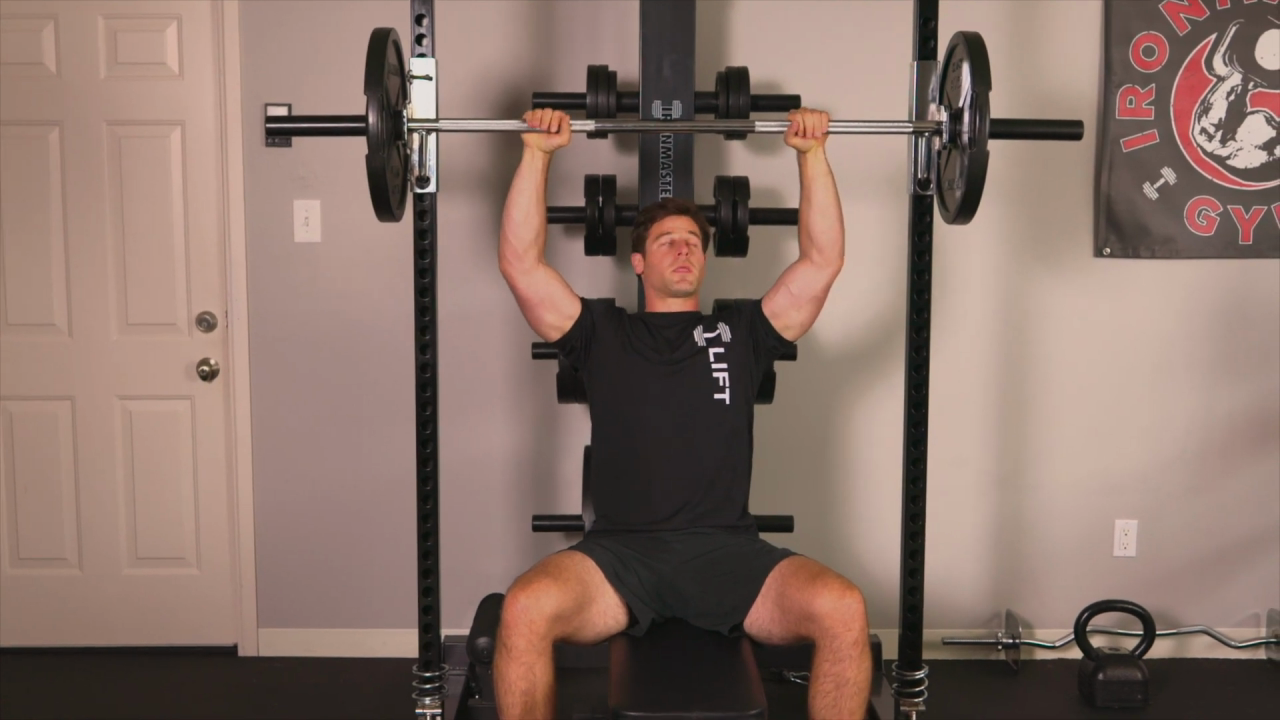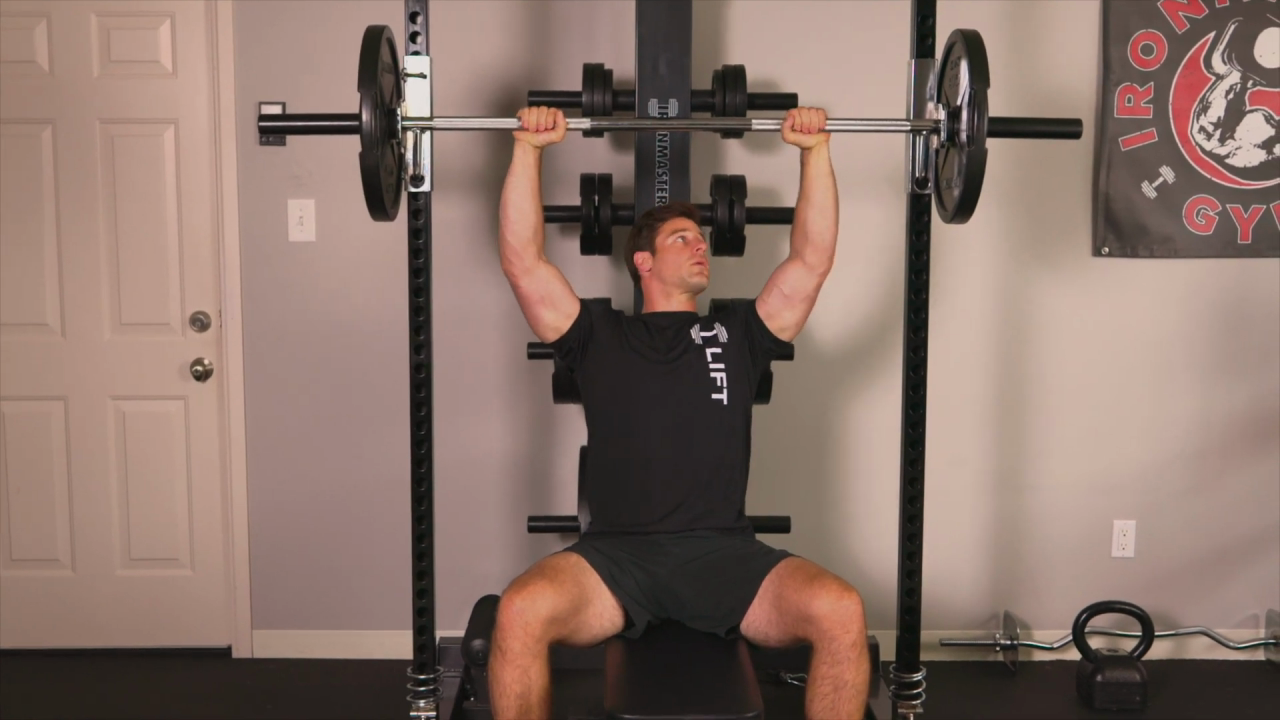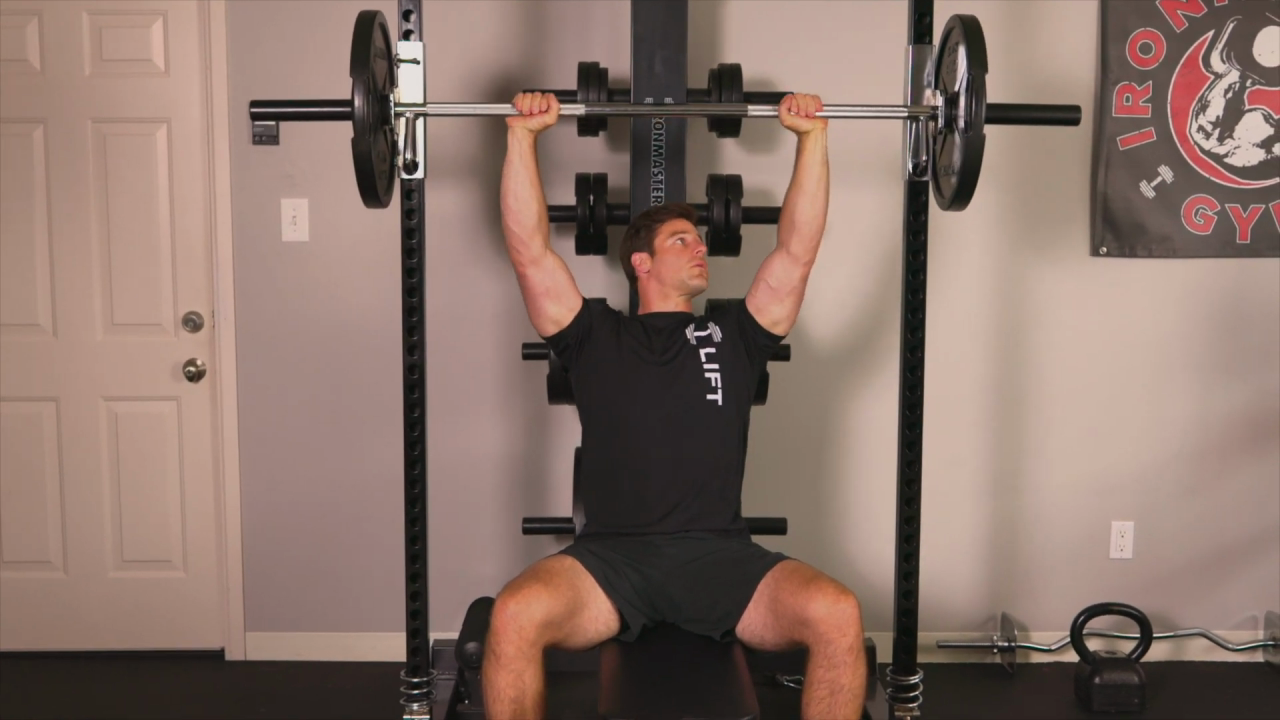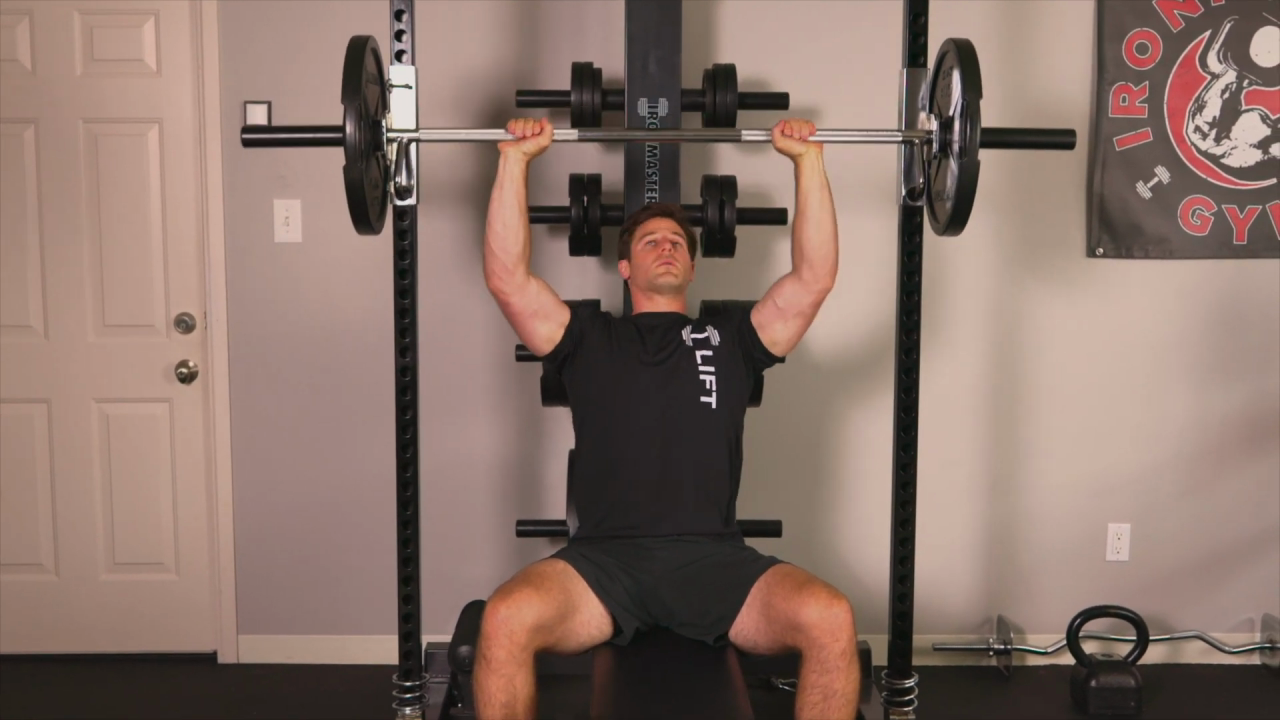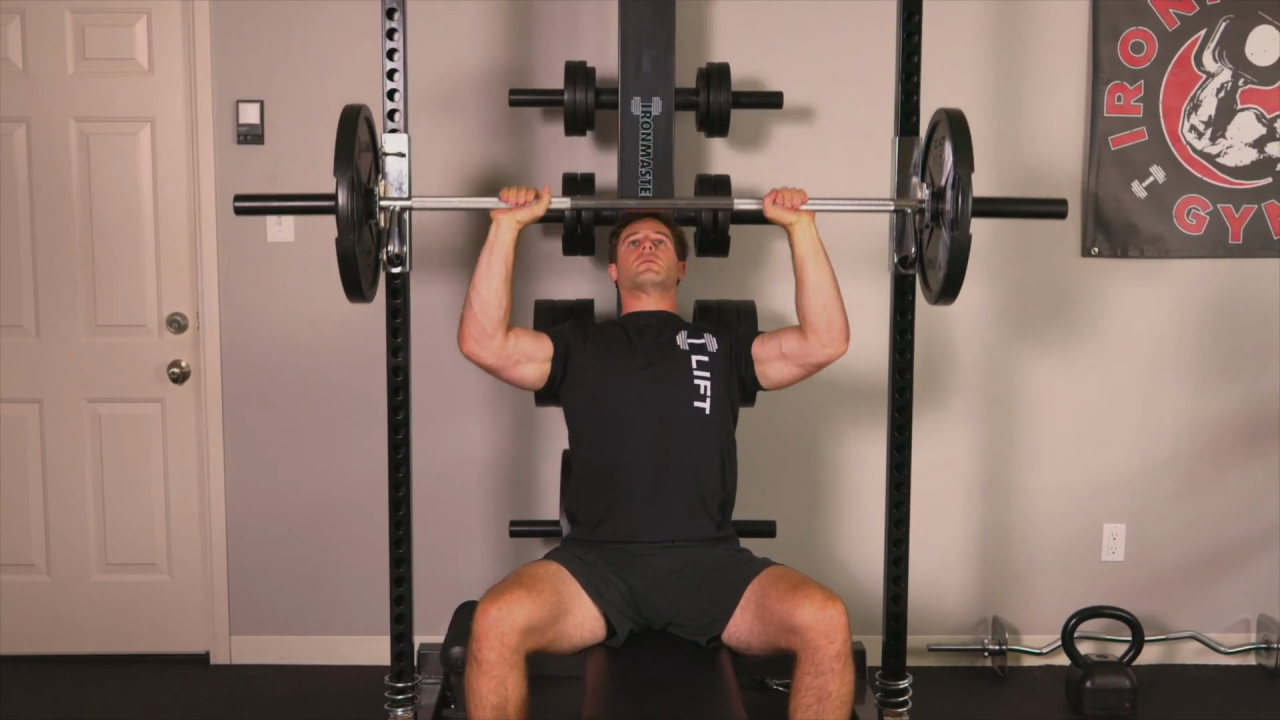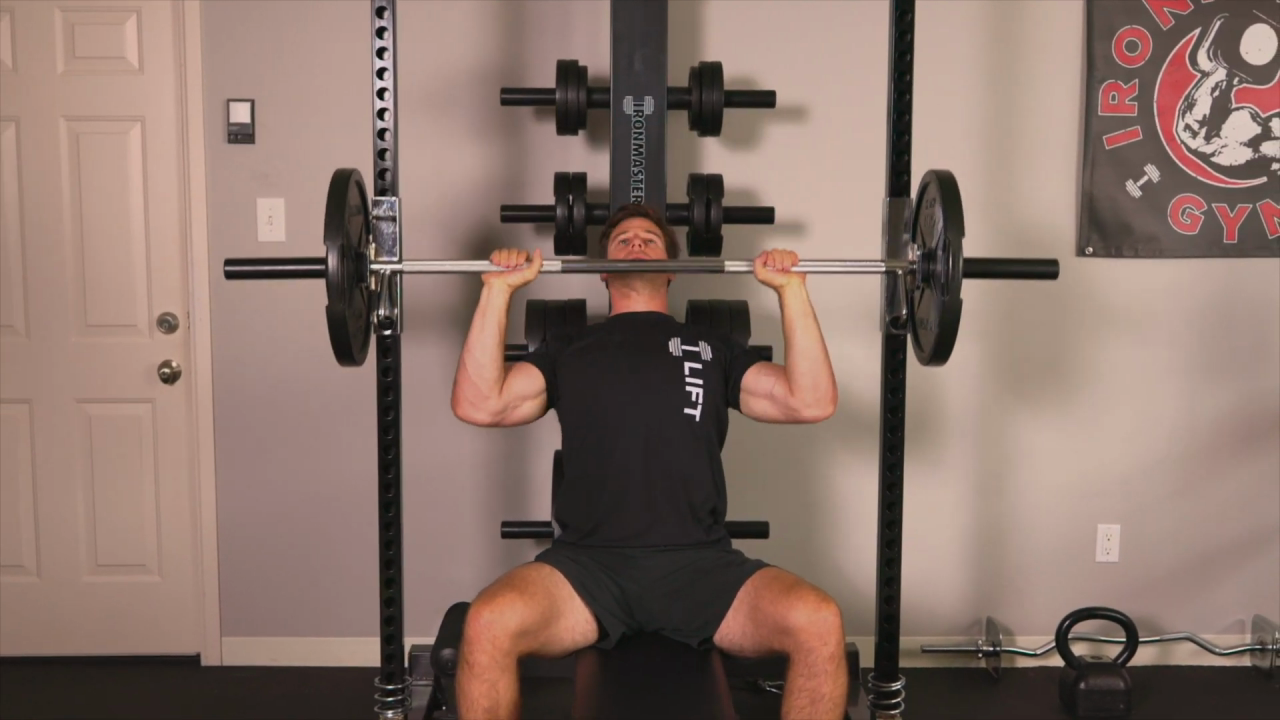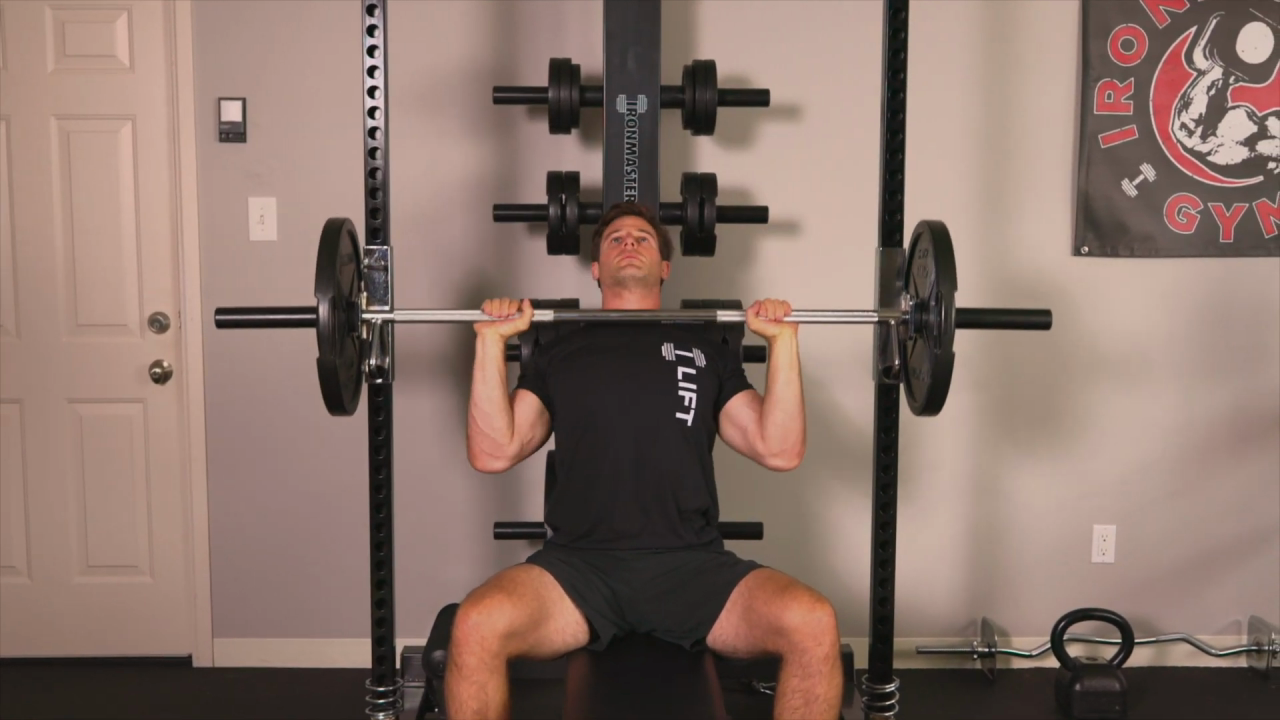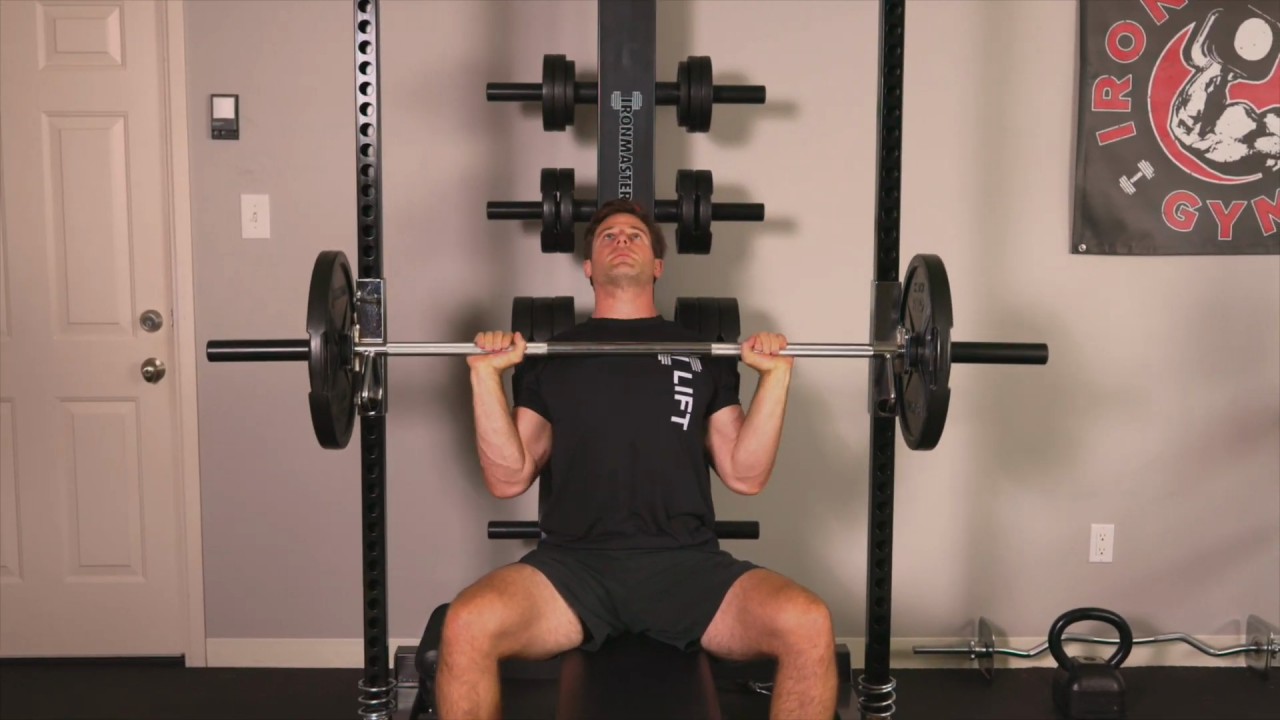
dt=0.4s
person 1, frame 1
left shoulder: (740, 332)
right shoulder: (603, 333)
left elbow: (822, 260)
right elbow: (520, 261)
left wrist: (811, 155)
right wrist: (536, 152)
left hip: (726, 549)
right hip: (621, 550)
left knee: (843, 611)
right knee: (524, 611)
person 1, frame 2
left shoulder: (738, 334)
right shoulder: (599, 335)
left elbow: (812, 259)
right elbow: (522, 260)
left wrist: (815, 151)
right wrist: (528, 149)
left hip: (723, 552)
right hip: (616, 552)
left knee: (841, 613)
right knee: (520, 613)
person 1, frame 3
left shoulder: (733, 335)
right shoulder: (594, 336)
left elbow: (797, 250)
right elbow: (529, 250)
left wrist: (812, 137)
right wrist: (522, 135)
left hip: (719, 554)
right hip: (611, 555)
left knee: (837, 616)
right knee: (513, 617)
person 1, frame 4
left shoulder: (727, 340)
right shoulder: (590, 339)
left elbow: (815, 277)
right elbow: (506, 278)
left wrist: (807, 160)
right wrist: (514, 159)
left hip: (713, 558)
right hip: (604, 558)
left knee: (830, 621)
right knee: (505, 620)
person 1, frame 5
left shoulder: (720, 344)
right shoulder: (579, 344)
left elbow: (826, 342)
right elbow: (482, 343)
left wrist: (800, 228)
right wrist: (507, 226)
left hip: (707, 560)
right hip: (597, 559)
left knee: (826, 623)
right knee: (495, 624)
person 1, frame 6
left shoulder: (713, 349)
right shoulder: (568, 348)
left elbow: (812, 402)
right elbow: (476, 405)
left wrist: (792, 293)
right wrist: (497, 291)
left hip: (699, 561)
right hip: (589, 560)
left knee: (820, 625)
right knee: (488, 626)
person 1, frame 7
left shoulder: (705, 350)
right shoulder: (558, 350)
left elbow: (780, 451)
right elbow: (492, 453)
left wrist: (782, 342)
right wrist: (490, 340)
left hip: (690, 563)
right hip: (581, 561)
left knee: (814, 626)
right knee: (476, 627)
person 1, frame 8
left shoulder: (702, 353)
right shoulder: (551, 354)
left elbow: (745, 476)
right elbow: (507, 479)
left wrist: (775, 375)
right wrist: (485, 374)
left hip: (686, 563)
right hip: (575, 562)
left knee: (808, 627)
right knee: (467, 627)
